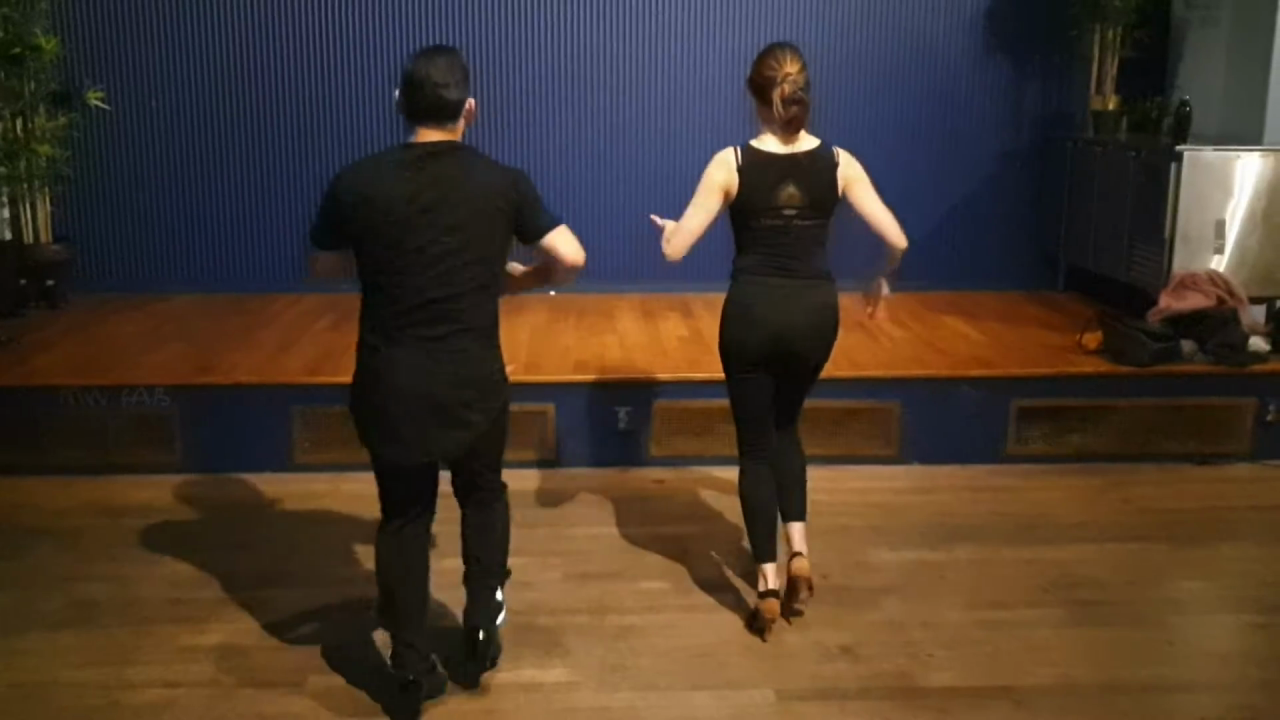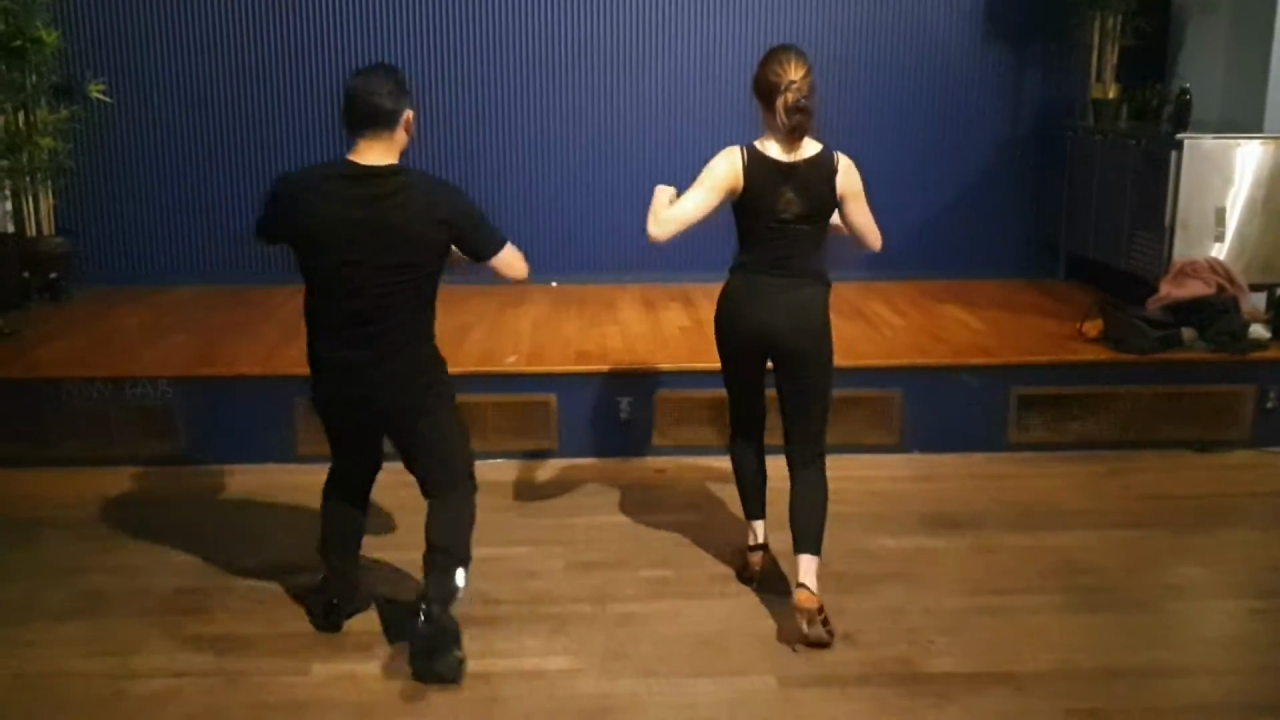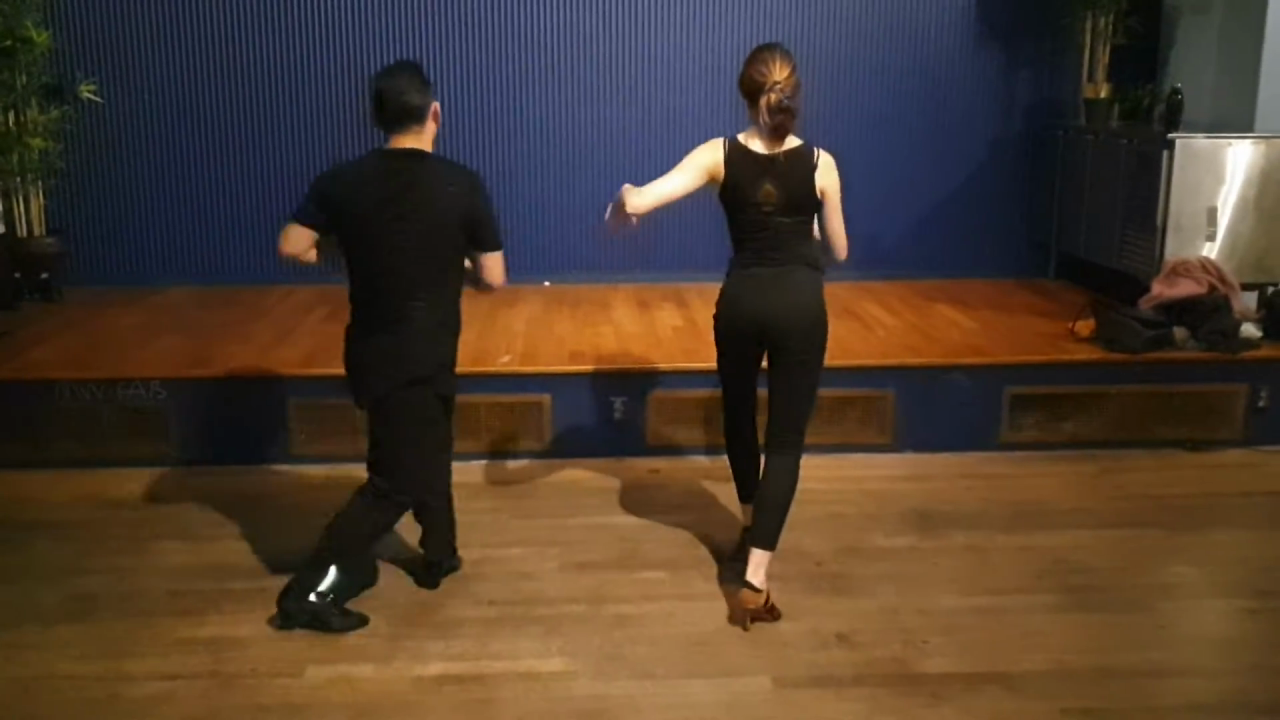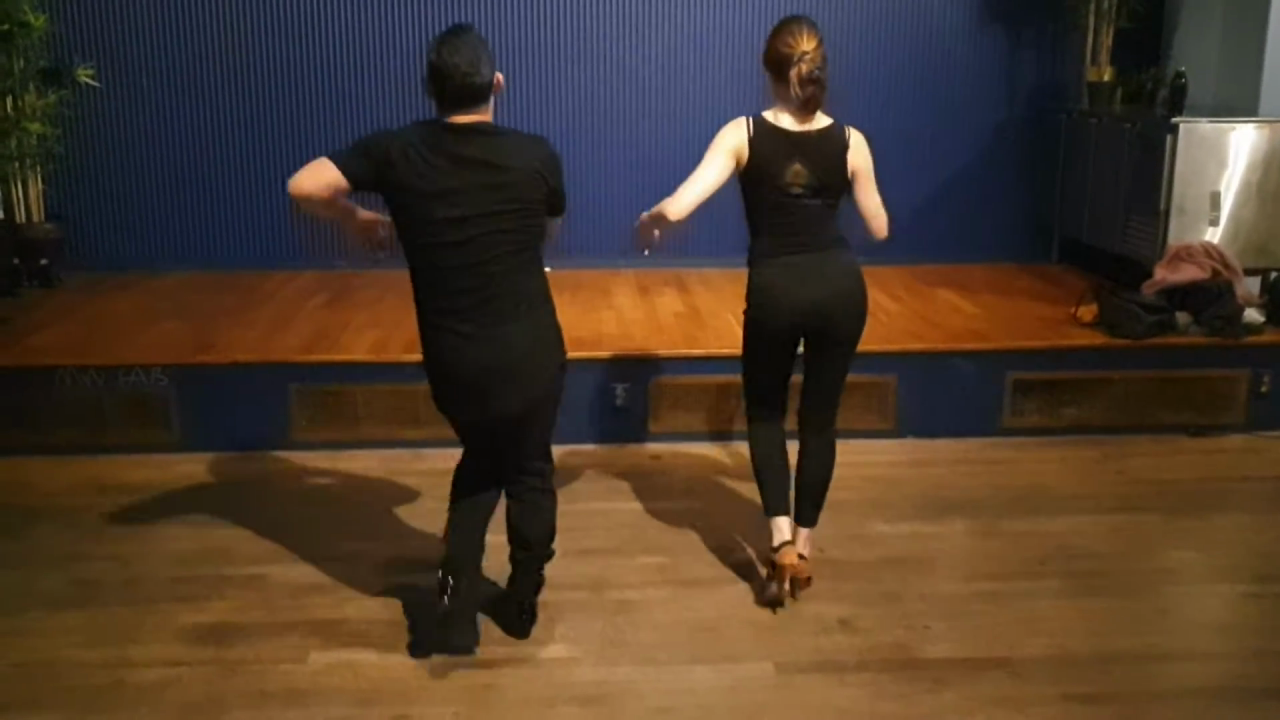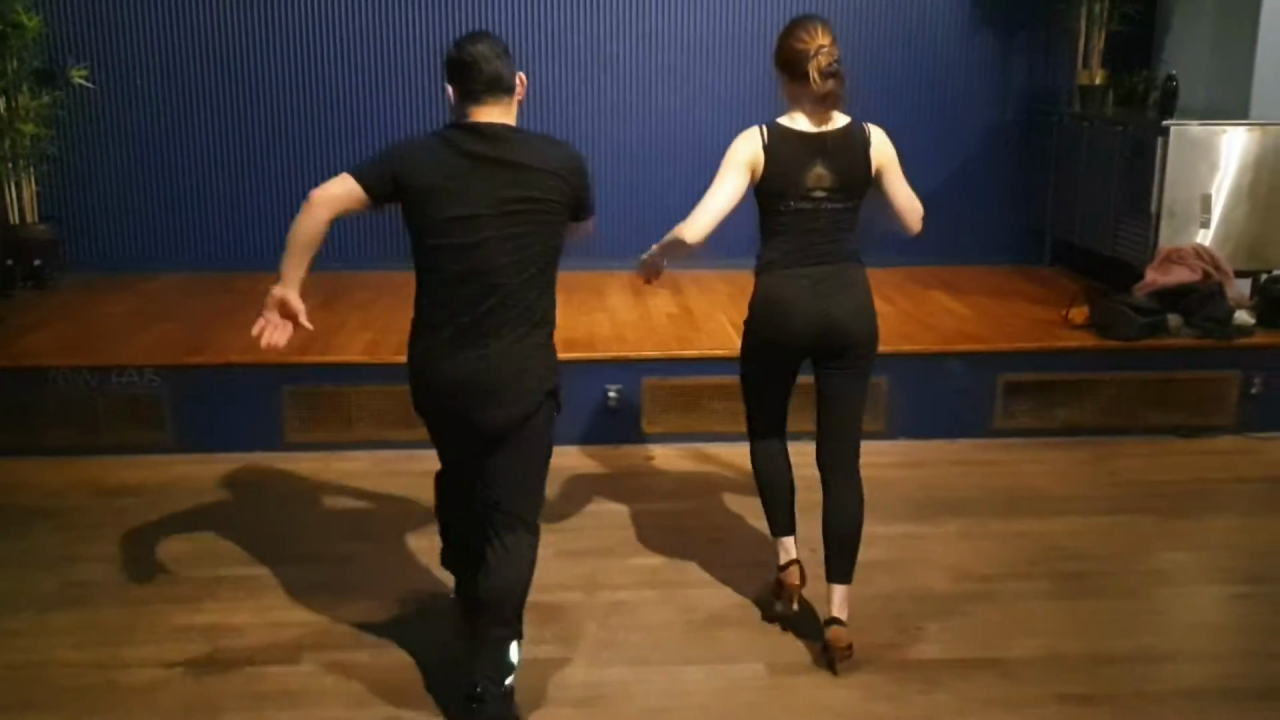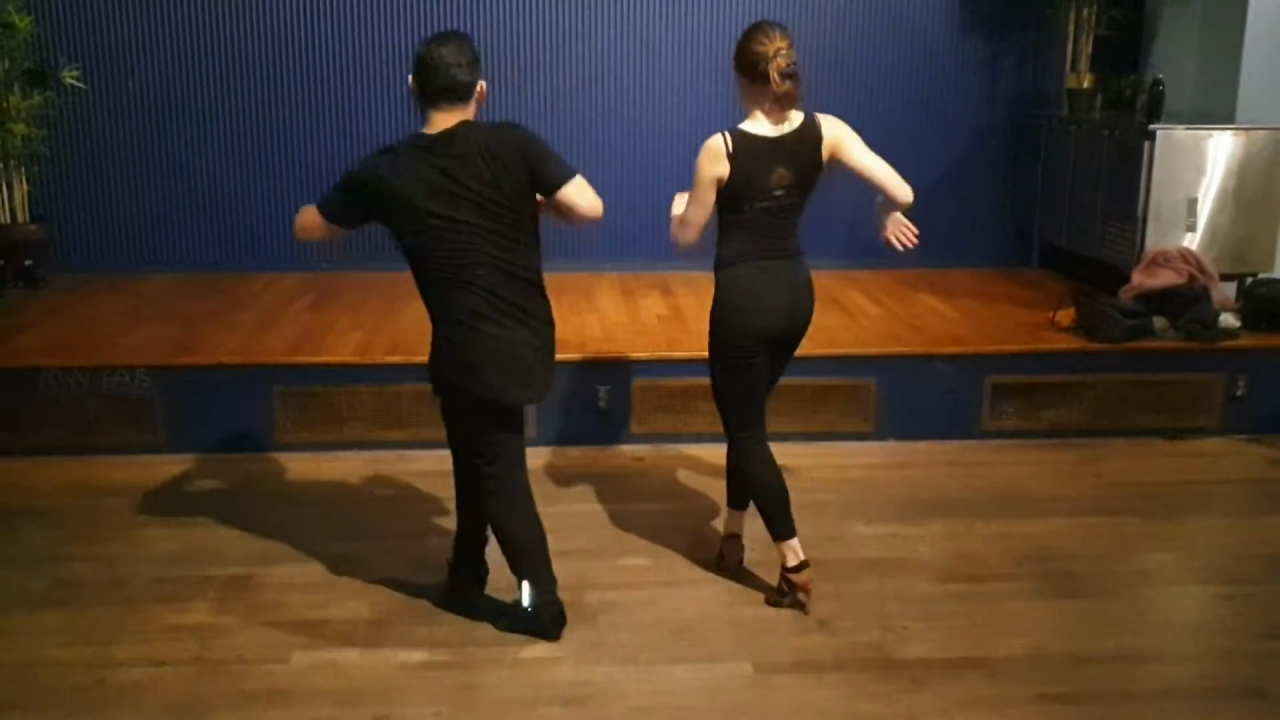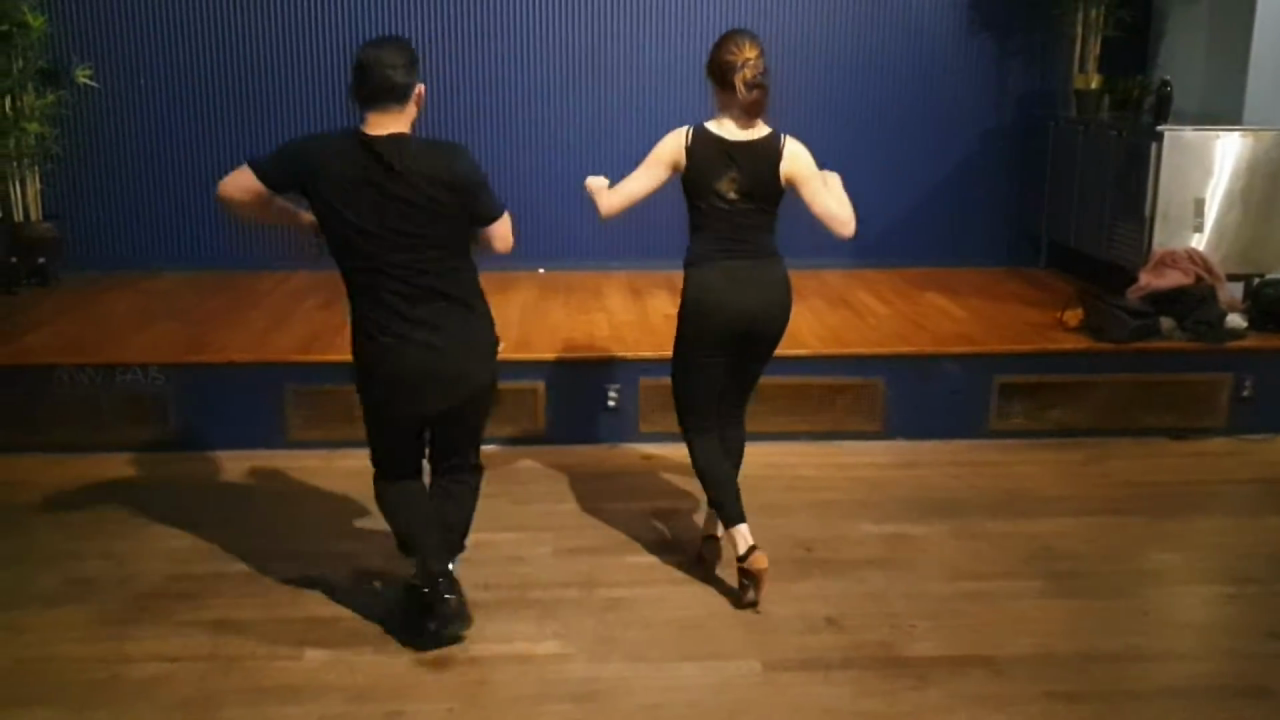
dt=0.7s
person 1, frame 1
left shoulder: (355, 182)
right shoulder: (499, 183)
left elbow: (326, 265)
right elbow: (570, 259)
right wrist: (522, 276)
left hip: (390, 386)
right hip: (472, 383)
left knee: (403, 520)
right knee: (483, 495)
left ankle: (412, 663)
right ankle: (484, 624)
person 1, frame 2
left shoulder: (299, 193)
right shoulder: (437, 199)
left elbow: (269, 234)
right elbow: (516, 269)
right wrist: (450, 247)
left hip: (333, 381)
right hip: (413, 383)
left knee: (349, 474)
right knee: (451, 489)
left ankle: (334, 594)
right ankle: (433, 618)
person 1, frame 3
left shoulder: (341, 179)
right shoulder: (460, 184)
left elbow: (291, 247)
right elbow: (493, 277)
left hip: (368, 353)
right hip: (415, 361)
left knee: (427, 449)
right knee: (394, 482)
left ankle: (439, 550)
right ankle: (313, 592)
person 1, frame 4
left shoulder: (397, 152)
right shoulder: (535, 156)
left elbow: (302, 185)
left wrist: (360, 218)
left hip: (453, 358)
right hip: (531, 352)
left knee: (480, 463)
right knee: (530, 472)
left ankle: (458, 605)
right ankle: (523, 598)
person 1, frame 5
left shoulder: (419, 159)
right shoulder: (562, 162)
left elbow: (324, 203)
right elbow: (581, 224)
left wrist: (286, 289)
left hip: (438, 372)
right hip: (521, 373)
left knee: (460, 482)
right knee: (511, 520)
left ankle: (476, 606)
person 1, frame 6
left shoulder: (386, 172)
right shoulder: (512, 144)
left elbow: (307, 228)
right elbow: (590, 209)
left wrist: (356, 194)
left hip: (469, 352)
right hip: (530, 340)
left knee: (498, 475)
right knee: (486, 457)
left ankle: (541, 603)
right ankle: (466, 573)
person 1, frame 7
left shoulder: (318, 157)
right shoulder: (449, 162)
left elbow: (231, 192)
right elbow: (502, 243)
left wrist: (294, 216)
left hip: (387, 362)
right hip: (466, 354)
left knee: (396, 474)
right knee: (457, 469)
left ankle: (440, 591)
right ankle: (435, 587)
person 2, frame 1
left shoulder: (729, 164)
right shoulder: (836, 163)
left elbow: (675, 247)
right elbow: (896, 242)
left wrist: (664, 229)
right wrist: (880, 282)
left hip: (751, 313)
right hip: (814, 312)
left knee: (755, 446)
right knee: (784, 431)
left ankle: (766, 589)
right ankle: (798, 550)
person 2, frame 2
left shoulder: (737, 163)
right shoulder: (838, 167)
left elbow: (662, 230)
right elbow: (873, 242)
left wrist: (659, 199)
left hip: (744, 309)
right hip: (806, 315)
left knee: (746, 427)
right knee: (807, 451)
left ankle: (756, 546)
right ankle: (807, 586)
person 2, frame 3
left shoulder: (717, 156)
right shoulder: (819, 164)
left elbow: (636, 205)
right elbow: (836, 252)
left wrist: (623, 198)
left hip: (739, 301)
right hip: (800, 305)
left knee: (737, 413)
right knee: (787, 443)
left ankle: (747, 524)
right ankle: (755, 582)
person 2, frame 4
left shoulder: (742, 134)
right shoulder: (849, 142)
left elbow: (677, 208)
right elbow: (879, 230)
left wrist: (649, 219)
left hip: (775, 292)
right hip: (841, 289)
left knee: (765, 416)
right knee: (819, 420)
left ankle: (780, 542)
right ankle: (802, 548)
person 2, frame 5
left shoulder: (759, 143)
right shoulder: (872, 142)
left elbow: (694, 231)
right elbow: (913, 222)
left wrist: (657, 255)
left hip: (780, 306)
right hip: (850, 308)
left knee: (766, 434)
right knee: (841, 458)
left ankle: (788, 560)
right ankle: (838, 617)
person 2, frame 6
left shoulder: (719, 148)
right shoulder: (823, 132)
left elbow: (684, 237)
right elbow: (902, 191)
left wrist: (678, 205)
right wrist: (887, 215)
left hip: (744, 298)
right hip: (796, 293)
left knee: (745, 432)
right knee: (749, 413)
left ankle: (794, 565)
right ankle: (732, 531)
person 2, frame 7
left shoulder: (683, 143)
right shoulder: (787, 152)
left elbow: (610, 206)
right elbow: (844, 227)
left wrist: (594, 184)
right wrist: (833, 183)
left hip: (709, 297)
right hip: (769, 295)
left knee: (699, 422)
right knee: (729, 413)
left ankle: (744, 543)
right ankle: (715, 529)
